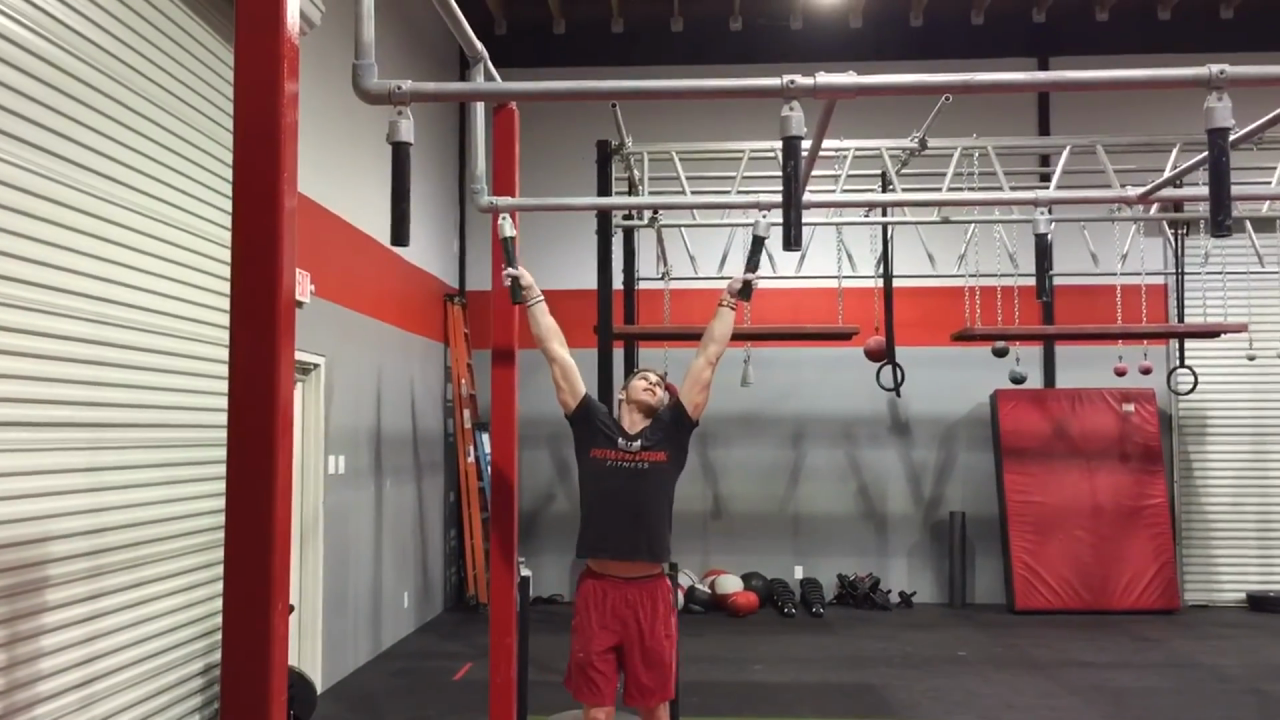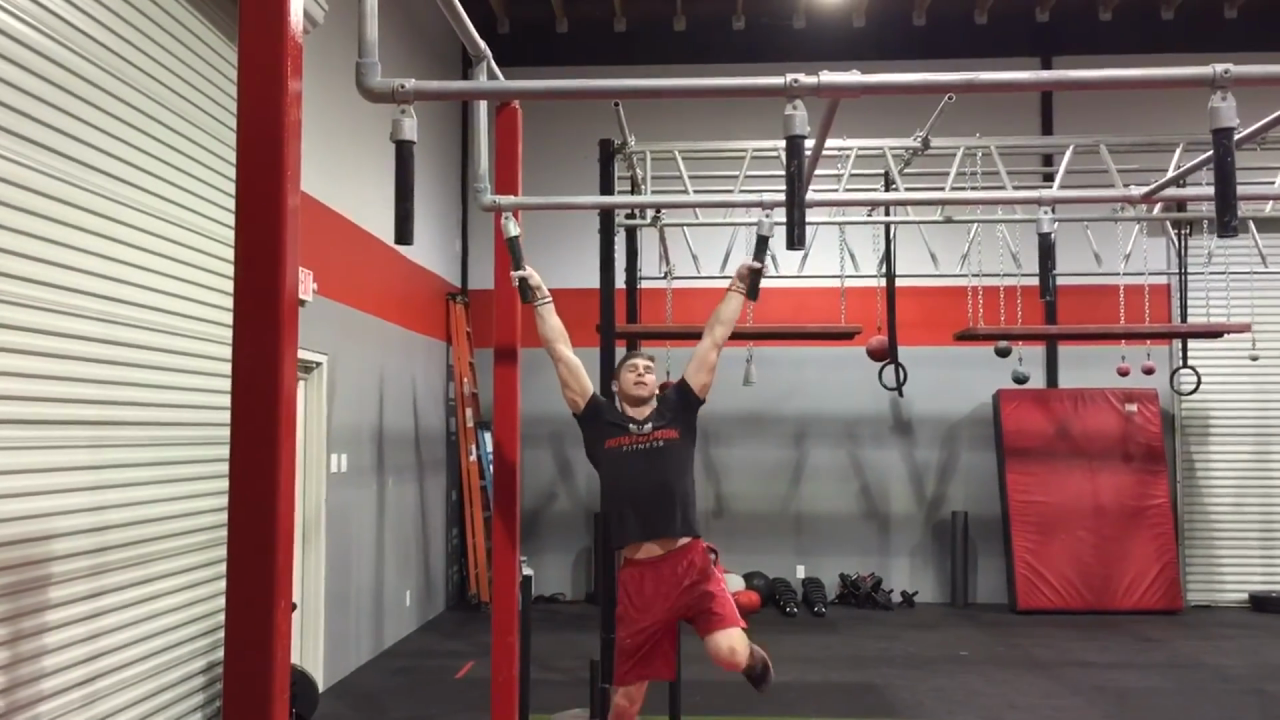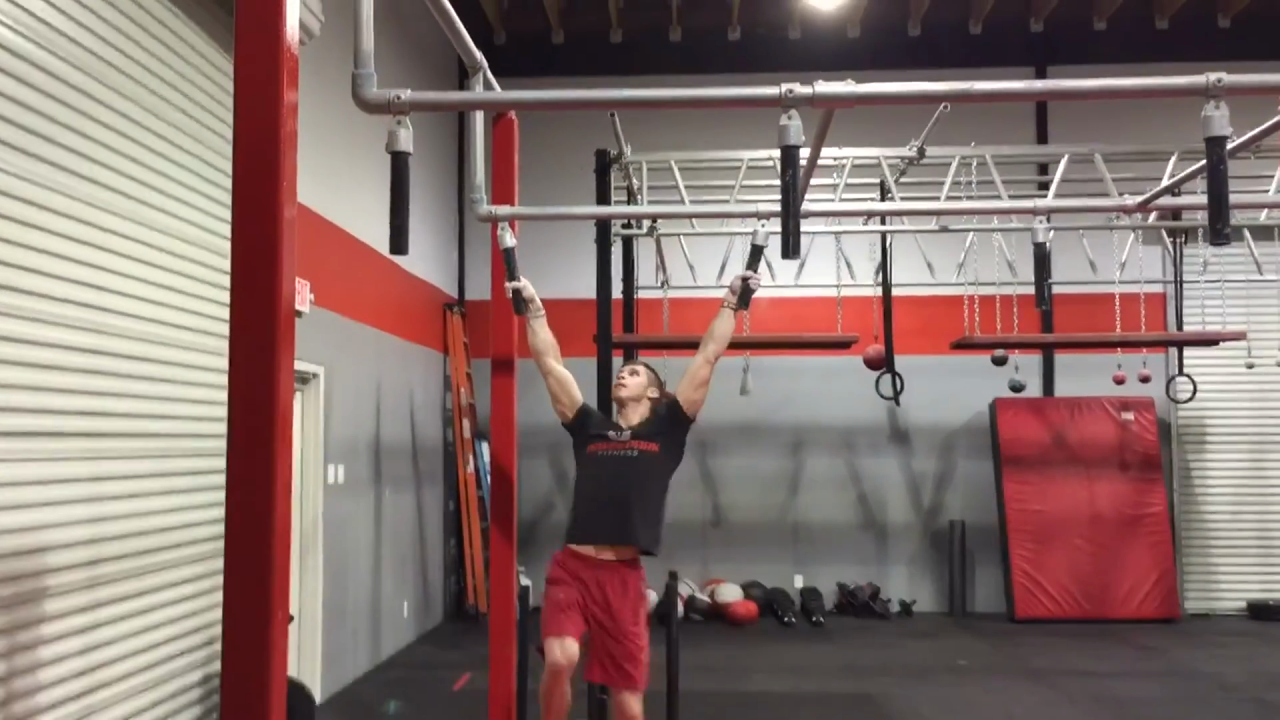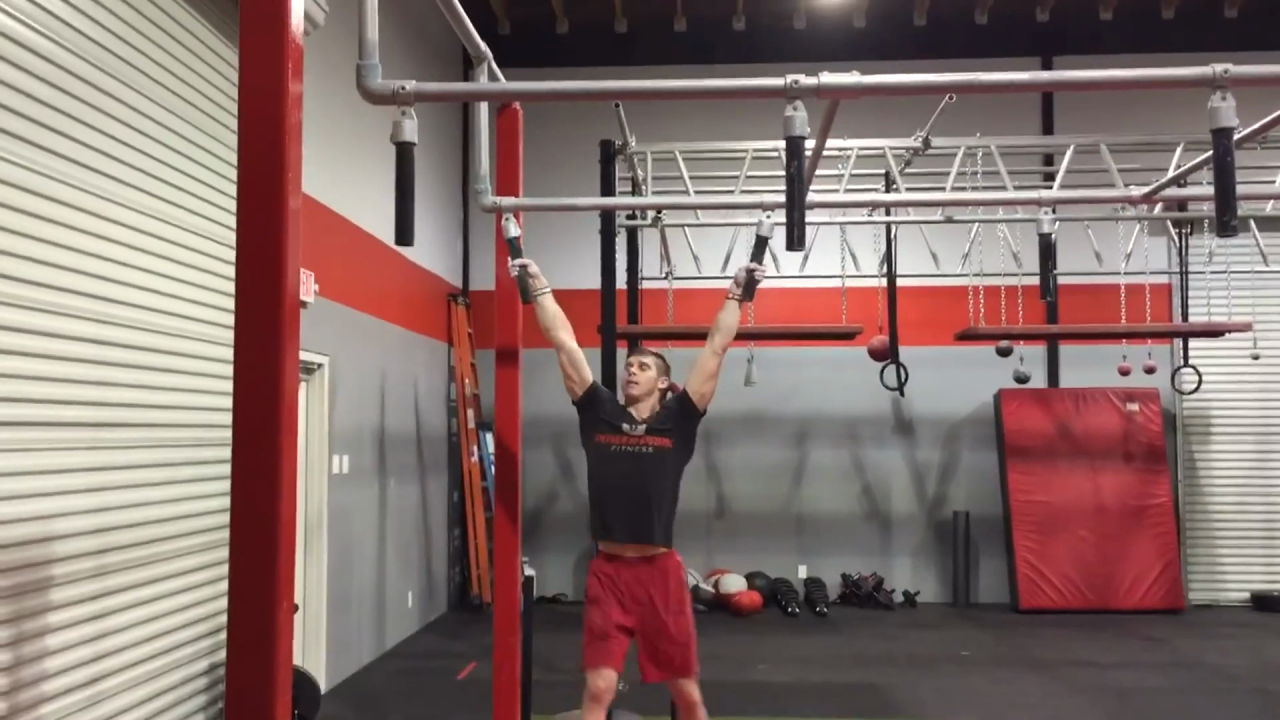
dt=0.5s
person 1, frame 1
left shoulder: (672, 432)
right shoulder: (592, 426)
left elbow: (708, 357)
right elbow: (556, 353)
left wrist: (728, 300)
right wrist: (532, 292)
left hip: (650, 591)
right hip: (597, 590)
person 1, frame 2
left shoulder: (678, 412)
right shoulder: (600, 421)
left elbow: (713, 340)
right elbow: (560, 352)
left wrist: (739, 285)
right wrist: (541, 294)
left hip: (690, 565)
right hip: (637, 575)
left knee: (728, 654)
left ankle: (749, 655)
person 1, frame 3
left shoulder: (666, 429)
right shoulder: (588, 428)
left elbow: (707, 357)
right elbow: (550, 364)
left wrist: (731, 302)
right wrist: (534, 305)
left hip: (623, 577)
right hip: (572, 570)
right knee: (560, 660)
person 1, frame 4
left shoulder: (678, 419)
right shoulder: (599, 414)
left elbow: (716, 348)
right elbow: (565, 343)
left wrist: (735, 293)
right wrist: (539, 284)
left hip: (661, 571)
right hip: (609, 571)
